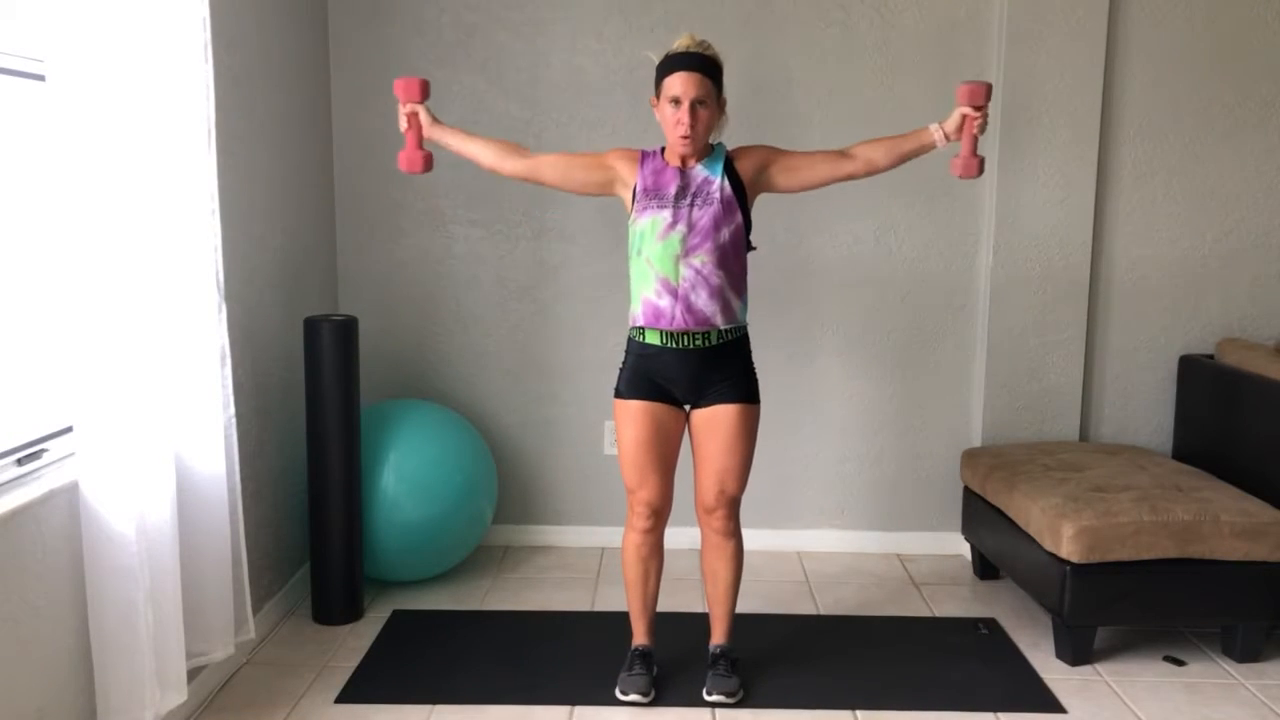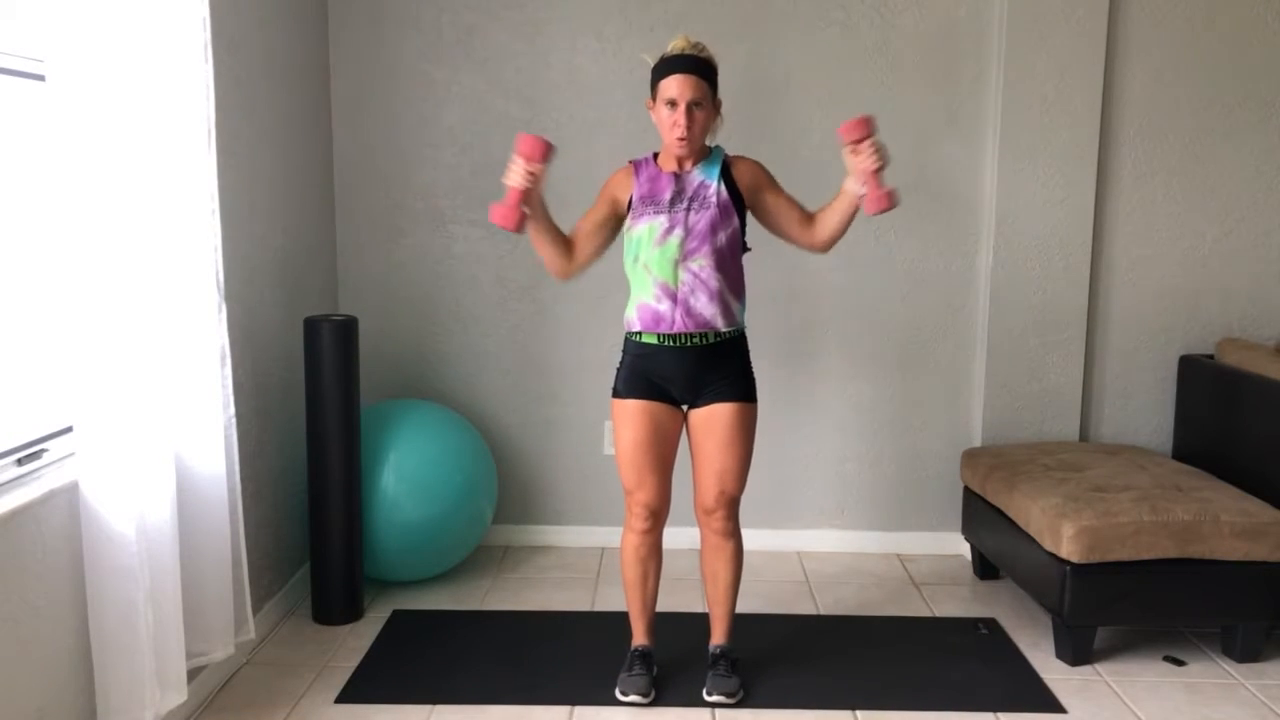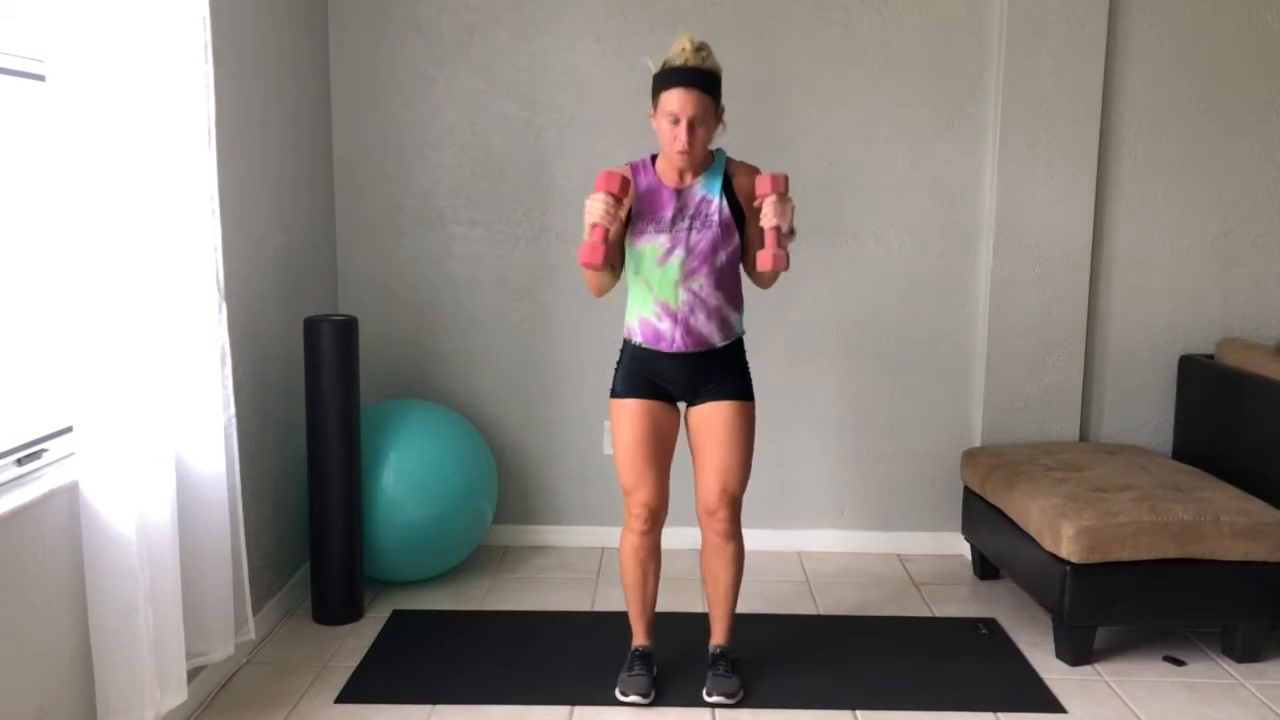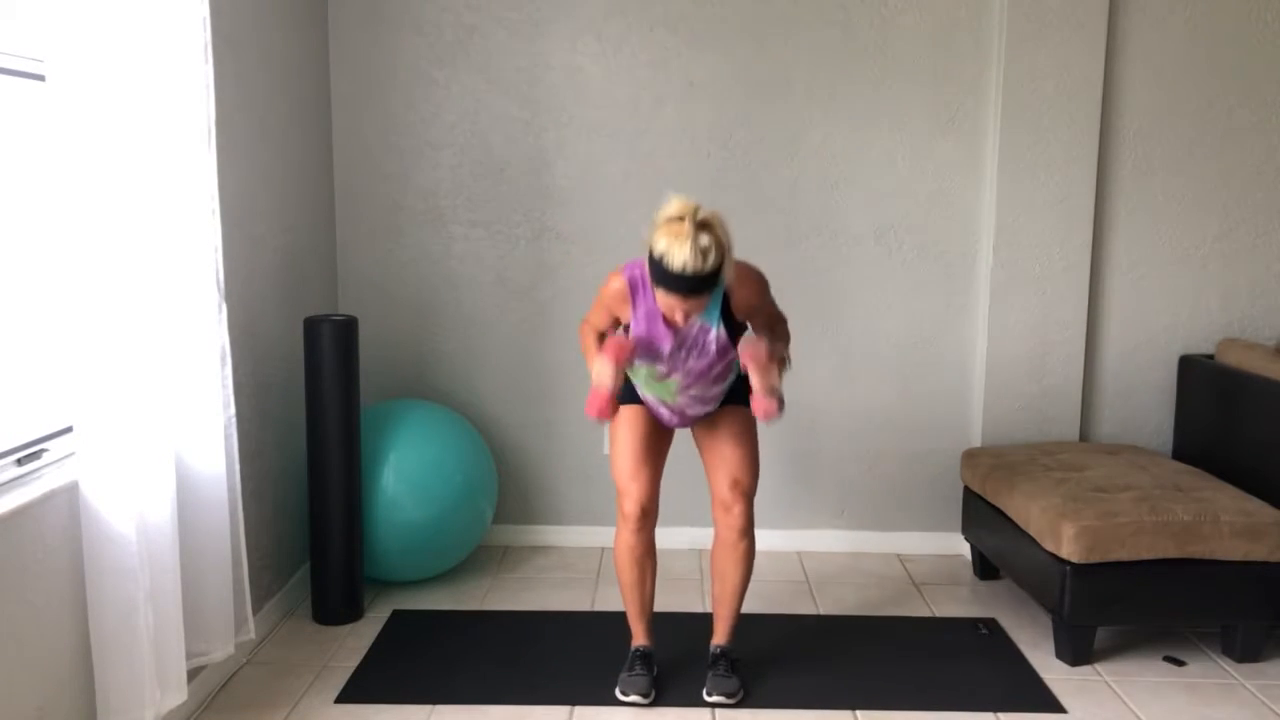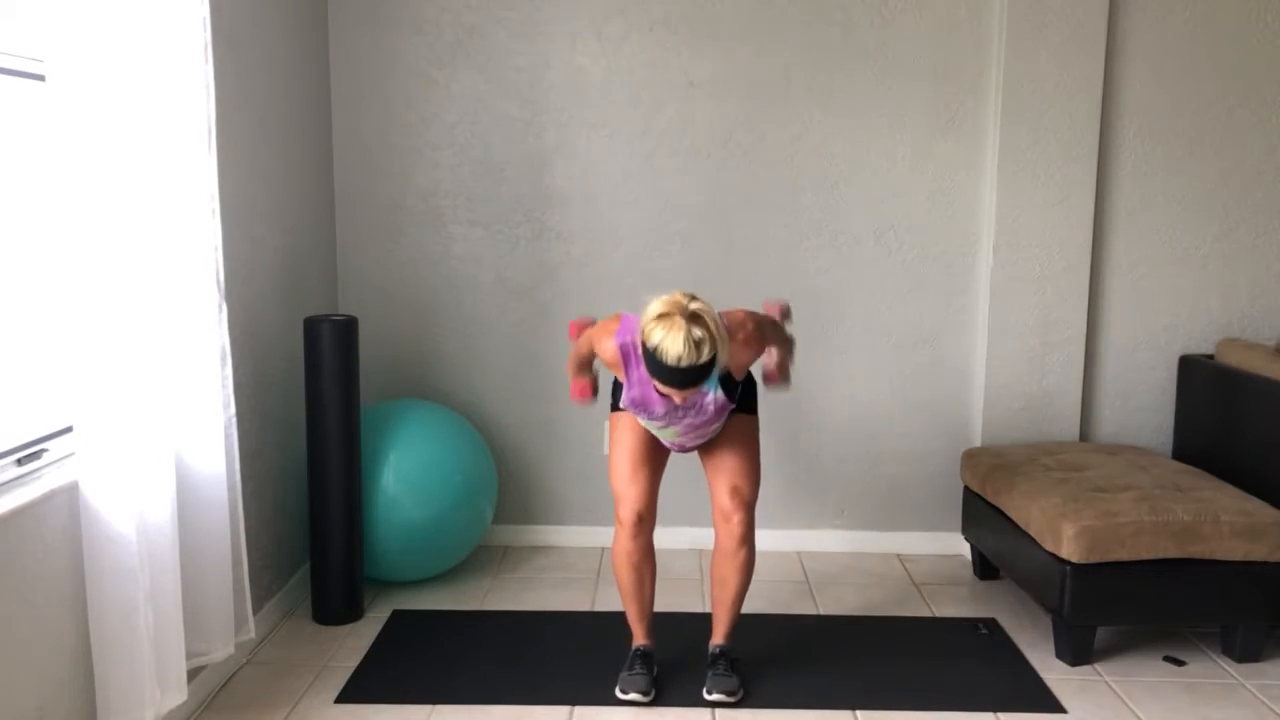
dt=0.4s
person 1, frame 1
left shoulder: (747, 168)
right shoulder: (627, 170)
left elbow: (852, 162)
right elbow: (520, 163)
left wrist: (938, 134)
right wrist: (436, 130)
left hip: (723, 362)
right hip: (648, 361)
left knee: (720, 512)
right knee: (645, 511)
left ankle: (720, 650)
right ankle: (641, 648)
person 1, frame 2
left shoulder: (741, 175)
right shoulder: (627, 182)
left elbow: (816, 235)
right elbow: (565, 263)
left wrist: (857, 181)
right wrist: (527, 201)
left hip: (720, 362)
right hip: (646, 361)
left knee: (719, 513)
right knee: (643, 512)
left ankle: (720, 649)
right ankle: (641, 648)
person 1, frame 3
left shoulder: (741, 181)
right shoulder: (628, 183)
left elbow: (763, 276)
right elbow: (599, 284)
left wrist: (778, 234)
right wrist: (596, 231)
left hip: (719, 364)
right hip: (643, 363)
left knee: (720, 513)
right knee: (642, 513)
left ankle: (720, 648)
right ankle: (640, 648)
person 1, frame 4
left shoulder: (744, 284)
right shoulder: (623, 286)
left elbow: (774, 325)
right elbow: (590, 329)
left wrist: (771, 362)
right wrist: (599, 360)
left hip: (722, 397)
right hip: (642, 395)
left knee: (735, 506)
right knee: (635, 511)
left ankle: (721, 648)
right ankle: (640, 647)
person 1, frame 5
left shoulder: (740, 338)
right shoulder: (615, 341)
left elbow: (777, 335)
right elbow: (581, 348)
left wrist: (782, 351)
right wrist: (578, 371)
left hip: (728, 409)
right hip: (639, 413)
left knee: (735, 516)
right knee: (632, 517)
left ankle: (720, 649)
right ankle: (641, 648)
